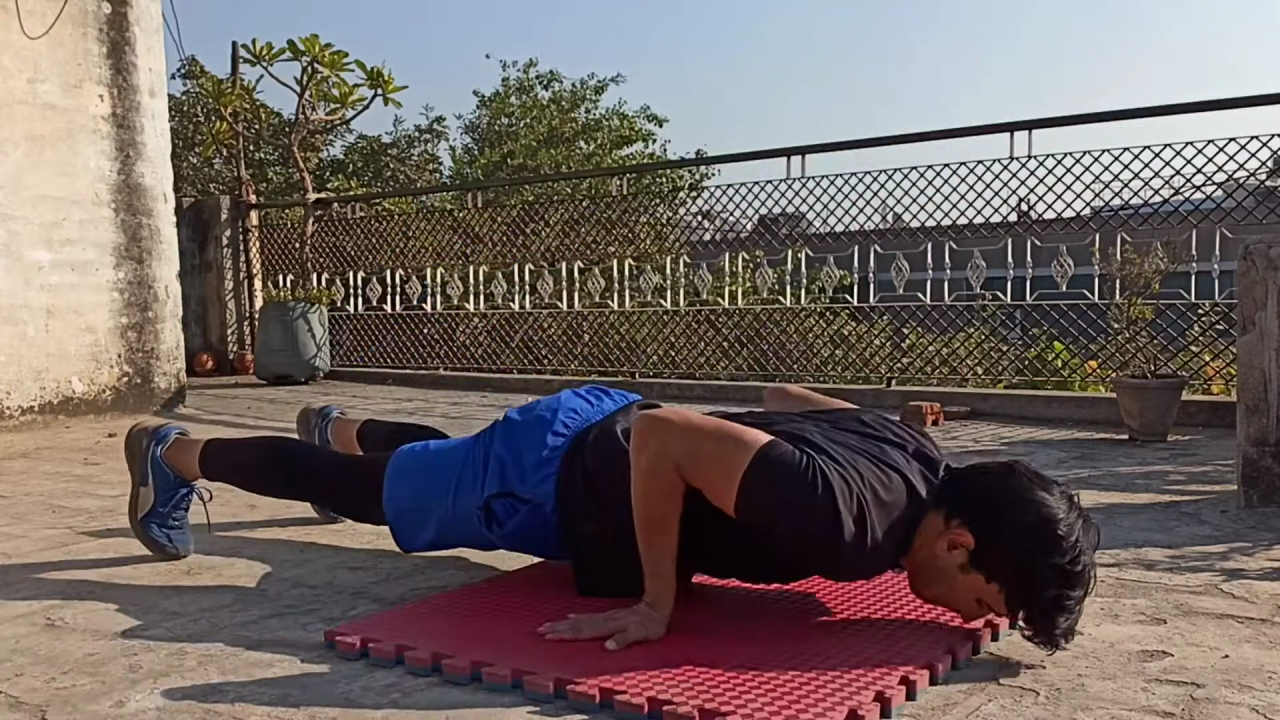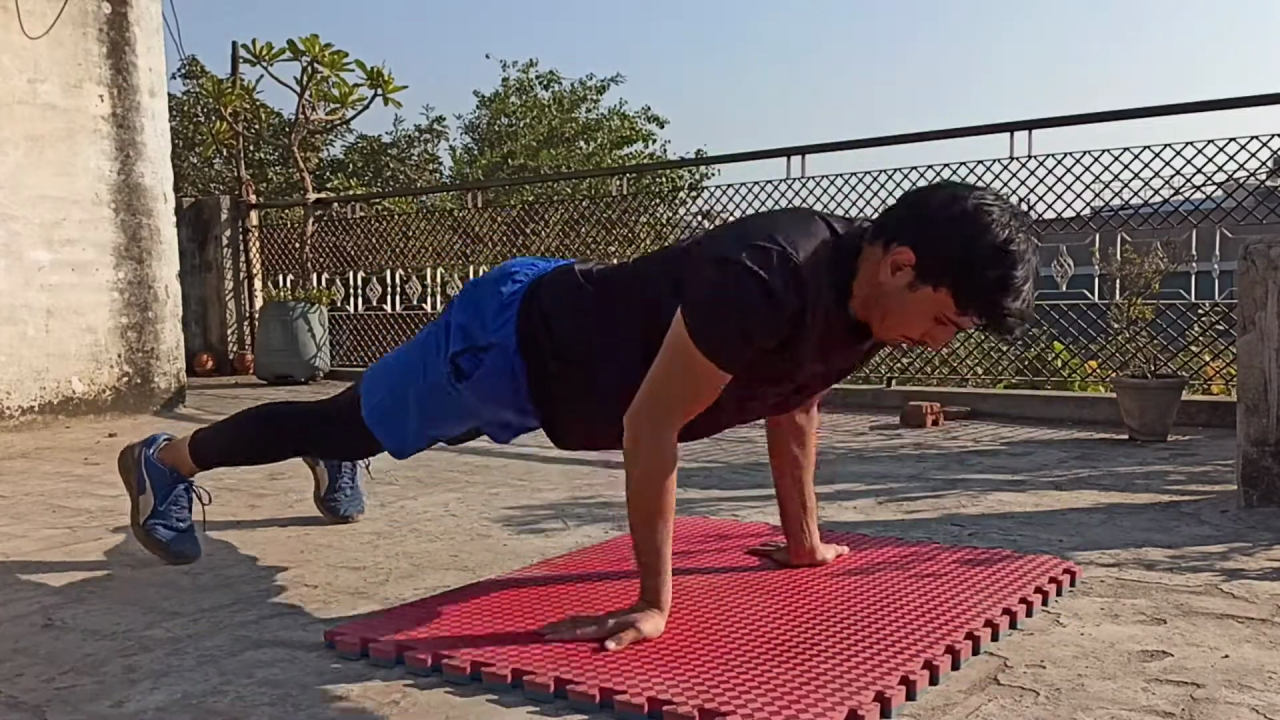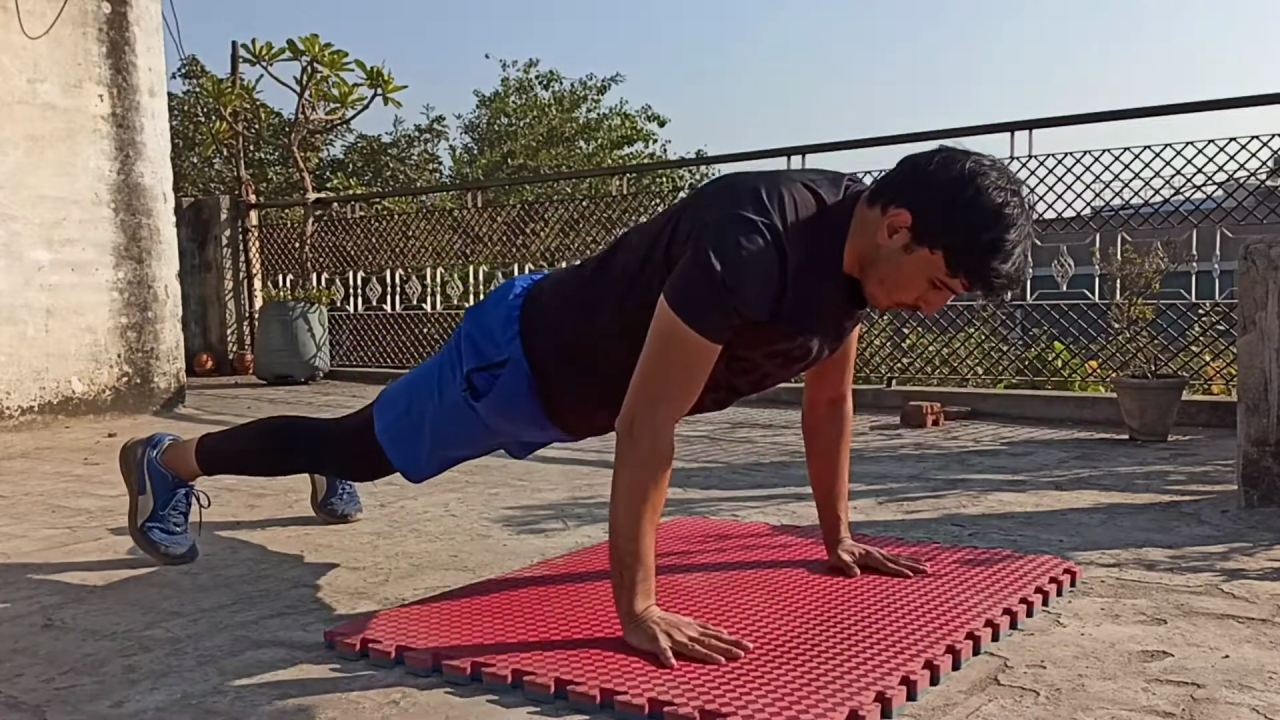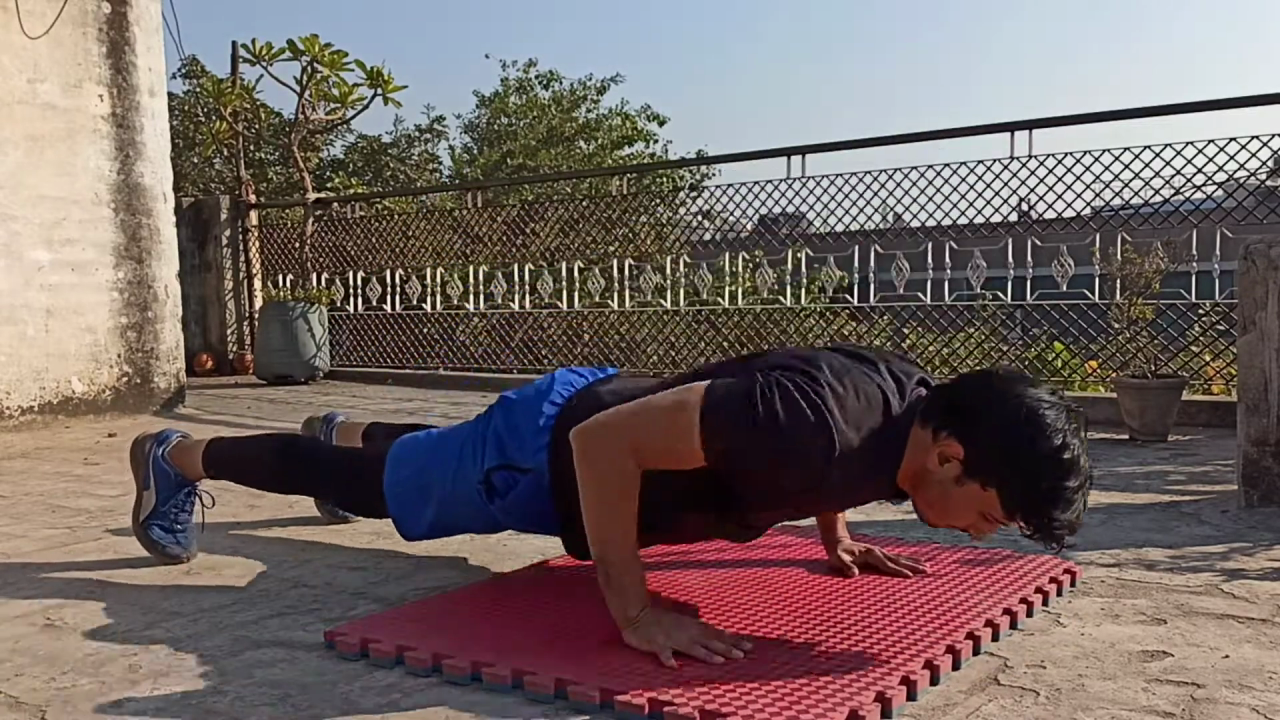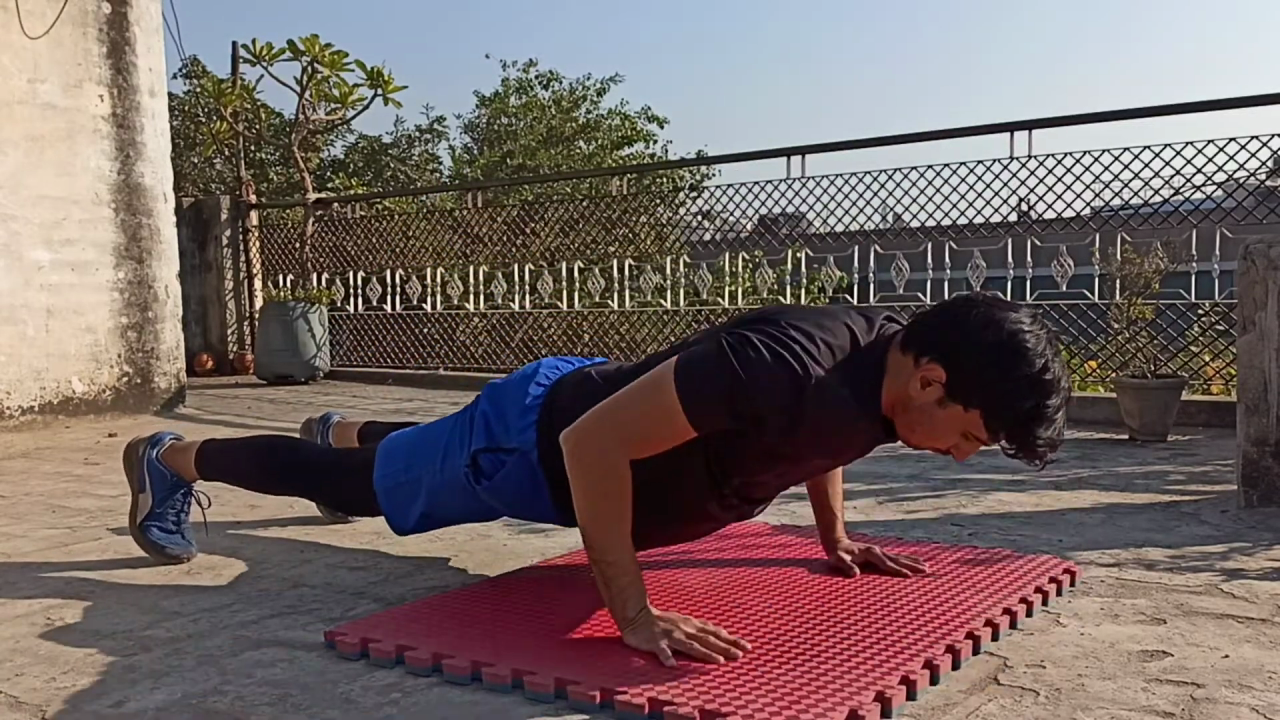
dt=0.5s
person 1, frame 1
left shoulder: (914, 463)
right shoulder: (841, 513)
left elbow: (788, 397)
right elbow: (661, 435)
right wrist: (653, 600)
left hip: (597, 432)
right hip: (554, 480)
left knee: (440, 453)
right knee: (366, 491)
left ankle: (339, 425)
right ankle: (174, 451)
person 1, frame 2
left shoulder: (859, 298)
right shoulder: (770, 277)
left elbow: (792, 403)
right elbow: (649, 427)
left wrist: (802, 536)
right wrist: (650, 600)
left hip: (571, 337)
right hip: (514, 333)
left knee: (393, 430)
right knee: (351, 421)
left ankle: (337, 461)
right ankle: (167, 462)
person 1, frame 3
left shoulder: (855, 254)
right shoulder: (748, 240)
left elbow: (829, 399)
right elbow: (646, 429)
left wrist: (837, 540)
right wrist: (635, 608)
left hip: (573, 382)
right hip: (521, 354)
right knee: (362, 449)
left ankle: (332, 473)
right ankle: (167, 460)
person 1, frame 4
left shoulder: (904, 401)
right shoulder: (814, 422)
right elbow: (604, 444)
left wrist: (837, 539)
right wrist: (633, 611)
left hip: (596, 410)
right hip: (550, 452)
left knee: (419, 461)
right knee: (356, 484)
left ankle: (341, 428)
right ankle: (176, 458)
person 1, frame 5
left shoulder: (878, 367)
right shoulder: (782, 363)
right elbow: (590, 446)
left wrist: (836, 538)
right wrist: (632, 609)
left hip: (569, 432)
right hip: (535, 442)
right knee: (349, 484)
left ankle: (339, 424)
right ankle: (169, 461)
